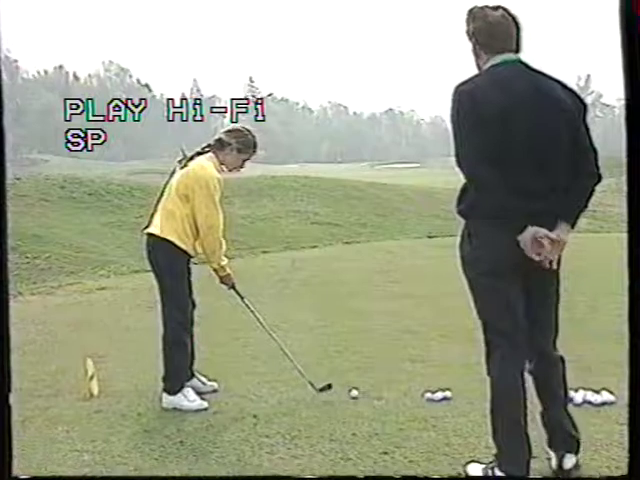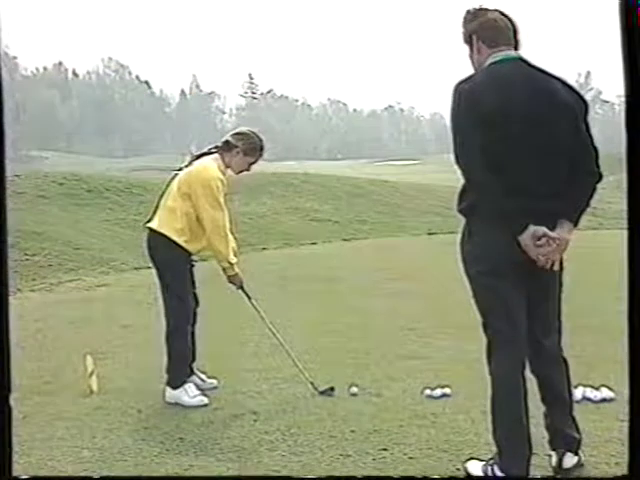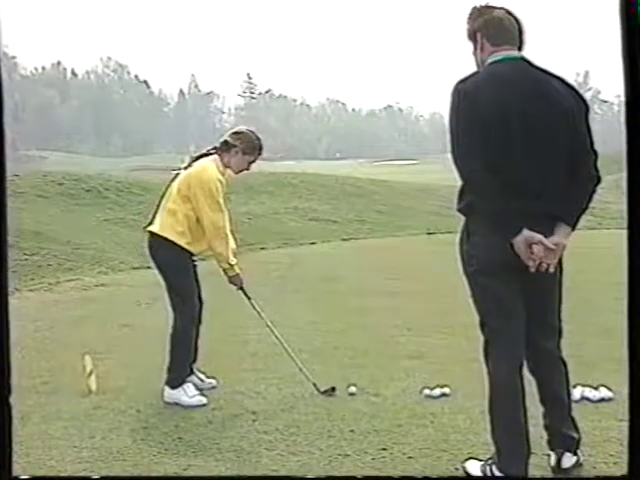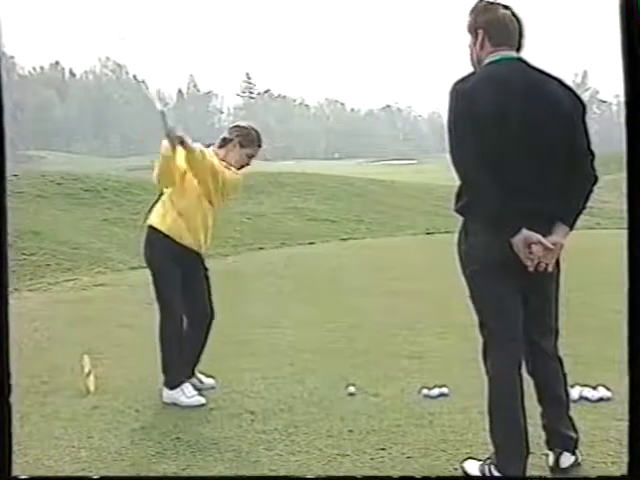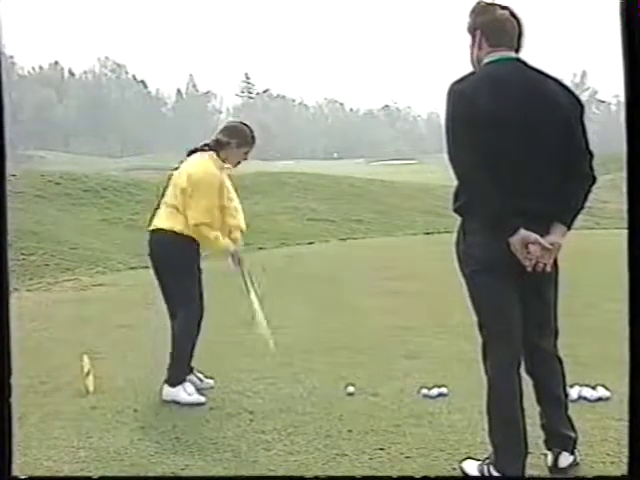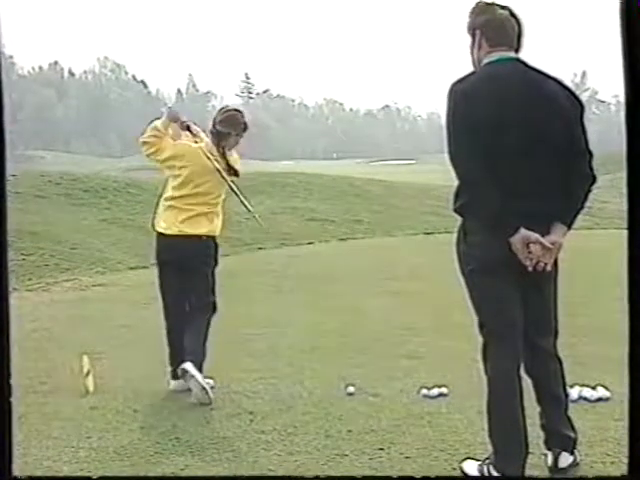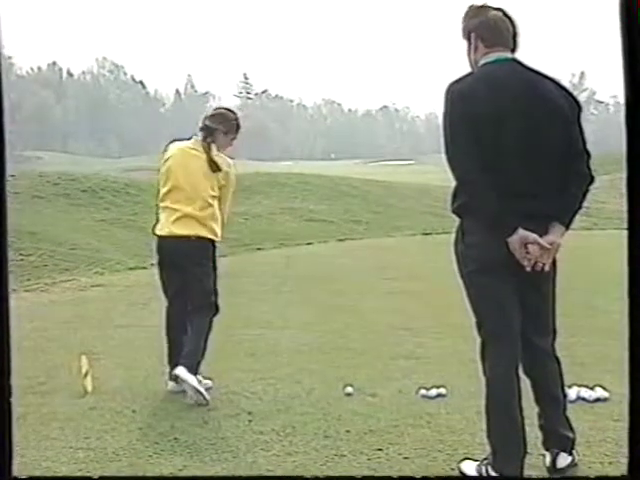
dt=0.7s
person 1, frame 1
left shoulder: (472, 94)
right shoulder: (561, 94)
left elbow: (476, 170)
right elbow: (587, 169)
left wrist: (519, 228)
right wrist: (561, 224)
left hip: (492, 237)
right hip: (546, 236)
left knee: (506, 350)
right knee: (543, 343)
person 1, frame 2
left shoulder: (472, 91)
right shoulder: (562, 91)
left elbow: (476, 170)
right elbow: (587, 167)
left wrist: (520, 229)
right wrist: (564, 225)
left hip: (493, 235)
right hip: (548, 235)
left knee: (507, 348)
right knee: (546, 341)
person 1, frame 3
left shoulder: (471, 90)
right shoulder: (563, 92)
left elbow: (473, 172)
right elbow: (586, 171)
left wrist: (513, 232)
right wrist: (560, 229)
left hip: (492, 236)
right hip: (546, 235)
left knee: (504, 349)
right knee: (546, 343)
person 1, frame 4
left shoulder: (469, 91)
right shoulder: (560, 92)
left elbow: (472, 172)
right elbow: (583, 170)
left wrist: (513, 232)
right wrist: (558, 228)
left hip: (489, 236)
right hip: (544, 236)
left knee: (503, 349)
right knee: (543, 343)
person 1, frame 5
left shoulder: (467, 91)
right shoulder: (558, 93)
left elbow: (469, 173)
right elbow: (582, 171)
left wrist: (509, 231)
right wrist: (556, 228)
left hip: (488, 237)
right hip: (542, 236)
left knee: (502, 349)
right knee: (542, 343)
person 1, frame 6
left shoulder: (468, 91)
right shoulder: (558, 93)
left elbow: (470, 172)
right elbow: (582, 170)
left wrist: (511, 231)
right wrist: (557, 228)
left hip: (488, 237)
right hip: (543, 236)
left knee: (502, 349)
right knee: (542, 343)
person 1, frame 7
left shoulder: (464, 92)
right shoulder: (555, 93)
left elbow: (467, 173)
right elbow: (580, 170)
left wrist: (508, 230)
right wrist: (555, 227)
left hip: (486, 236)
right hip: (541, 235)
left knee: (501, 348)
right knee: (540, 343)
person 2, frame 1
left shoulder: (200, 166)
right shoulder: (206, 174)
left elbow: (209, 224)
right elbow: (209, 227)
left wrist: (219, 261)
right wrist: (221, 267)
left hip: (171, 245)
right hip: (169, 247)
left knee: (185, 313)
right knee: (177, 317)
left ankle: (185, 376)
right ankle: (173, 391)
person 2, frame 2
left shoulder: (211, 168)
right shoulder: (209, 174)
left elbow: (220, 222)
right elbow: (215, 227)
left wrist: (232, 258)
right wrist: (230, 267)
left hip: (175, 242)
right hip: (167, 242)
left knee: (189, 307)
right knee: (180, 311)
left ankle: (186, 371)
right ankle: (175, 385)
person 2, frame 3
left shoulder: (212, 170)
right shoulder: (207, 175)
left elbow: (220, 224)
right elbow: (214, 228)
left wrist: (231, 260)
right wrist: (230, 267)
left hip: (178, 245)
right hip: (169, 244)
left knee: (194, 308)
right knee: (187, 311)
left ankle: (186, 371)
right ankle: (175, 385)
person 2, frame 4
left shoulder: (231, 178)
right shoulder: (183, 157)
left elbow: (210, 171)
right elbow: (163, 178)
left wrist: (188, 148)
right wrist: (171, 146)
left hip: (192, 250)
right hip: (163, 242)
left knee: (202, 316)
right knee: (173, 314)
left ankle: (185, 373)
right ankle: (173, 386)
person 2, frame 5
left shoulder: (216, 168)
right shoulder: (204, 170)
left elbow: (230, 205)
right elbow: (201, 225)
left wrist: (235, 237)
right wrist: (226, 246)
left hip: (169, 241)
right hip: (176, 242)
left knee: (186, 308)
right knee: (188, 309)
left ankle: (183, 371)
right ankle: (174, 383)
person 2, frame 6
left shoulder: (184, 152)
right shoulder: (231, 164)
left elbow: (149, 144)
left wrist: (167, 121)
right wrist: (187, 128)
left hip: (168, 240)
right hip: (200, 243)
left knee: (174, 308)
right knee: (201, 307)
left ankle: (178, 372)
right ankle: (192, 364)
person 2, frame 7
left shoulder: (173, 151)
right shoulder: (224, 166)
left elbow: (164, 192)
right elbow: (222, 210)
left hip: (167, 239)
right hip: (199, 242)
left knee: (176, 306)
right knee: (203, 309)
left ankle: (177, 372)
right ankle: (187, 368)
